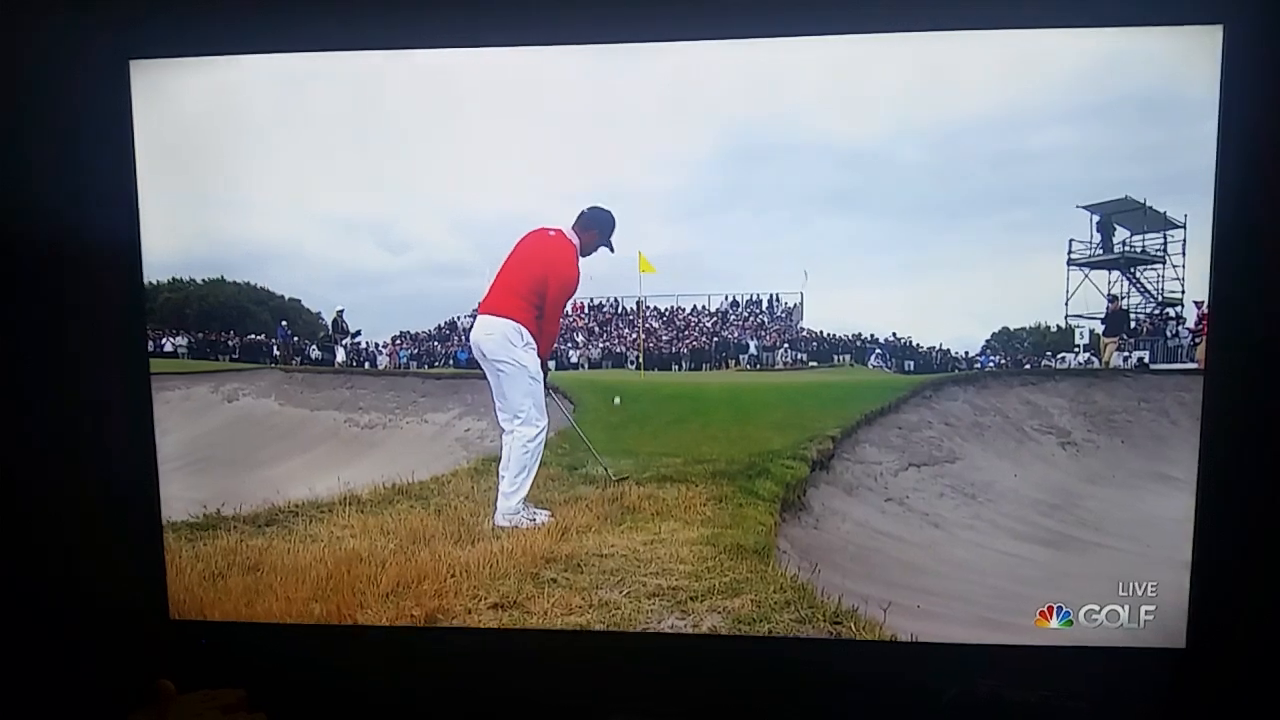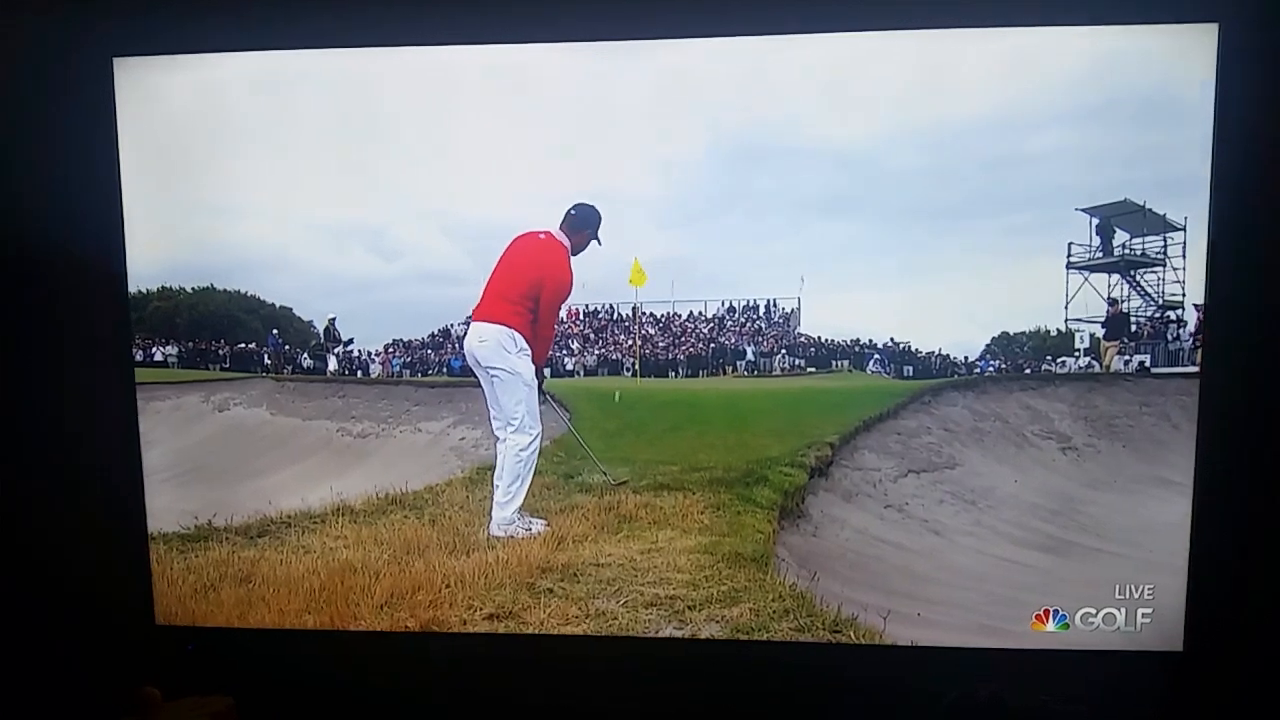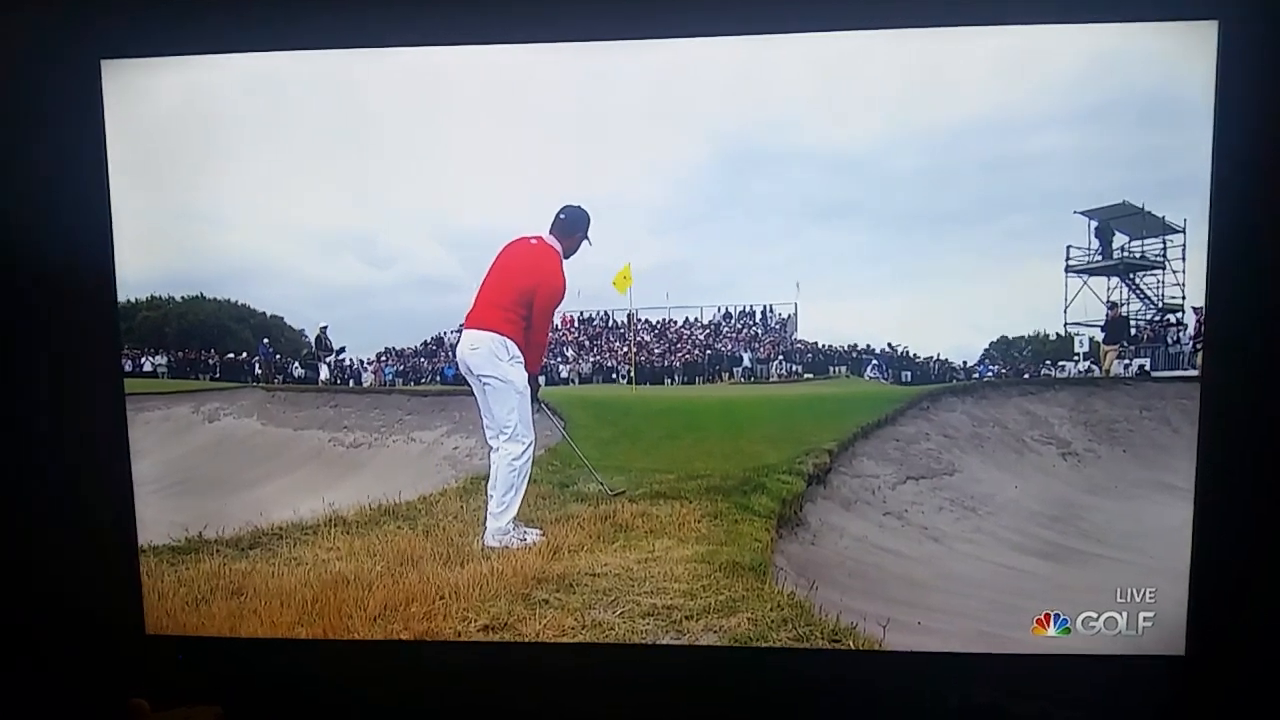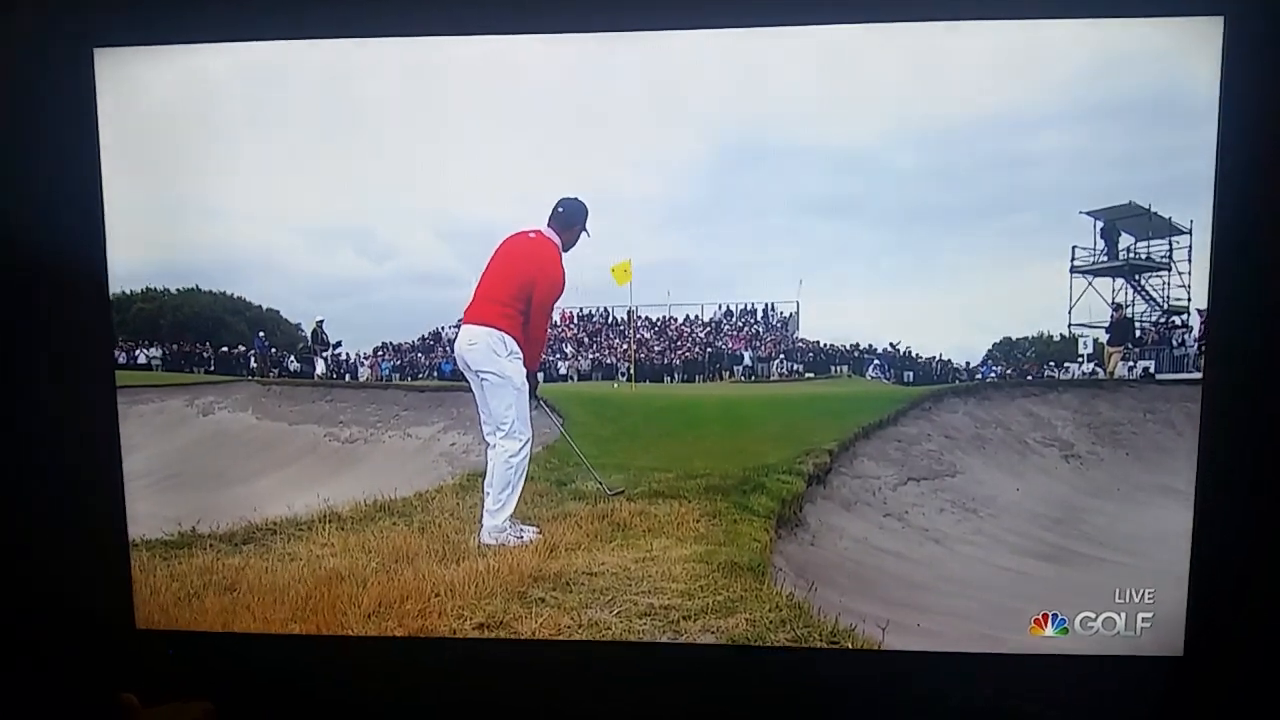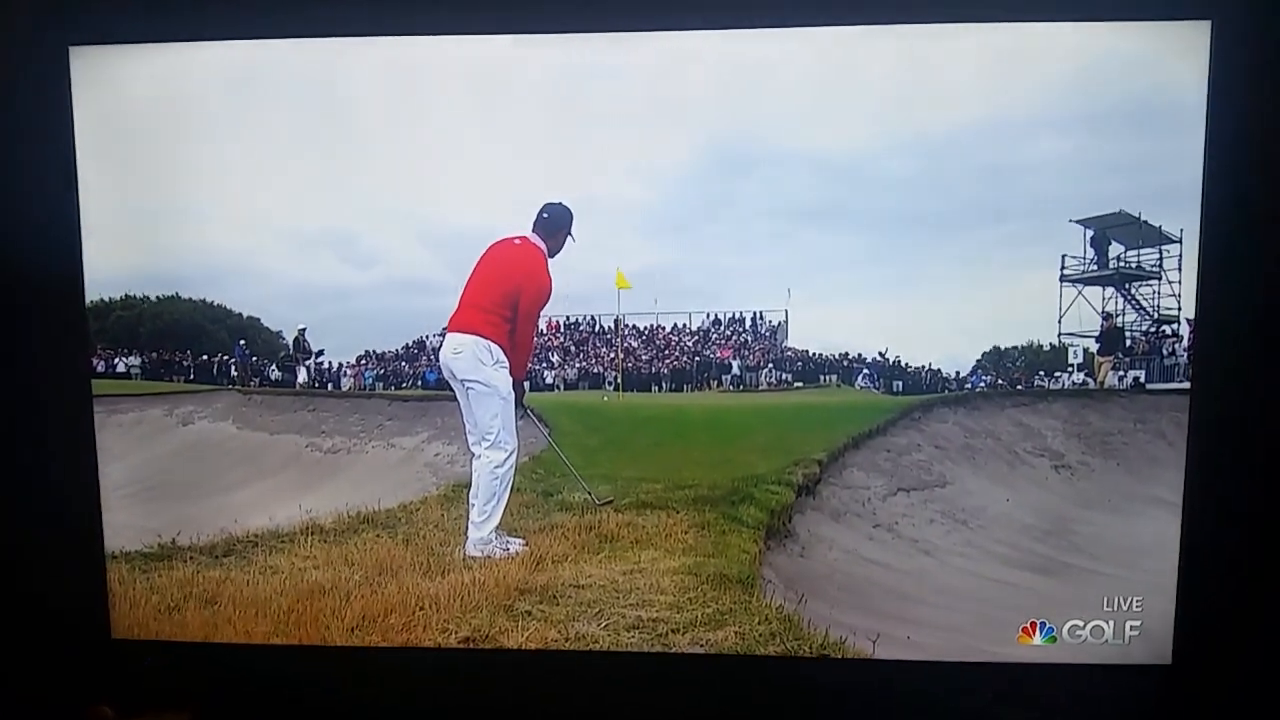
dt=0.3s
person 1, frame 1
left shoulder: (539, 236)
right shoulder: (567, 266)
right elbow: (550, 320)
left wrist: (537, 361)
right wrist: (542, 362)
left hip: (483, 329)
right hip: (509, 334)
left knee: (514, 424)
right knee: (532, 424)
left ankle: (511, 502)
right ankle: (509, 510)
person 1, frame 2
left shoulder: (527, 239)
right shoulder: (560, 269)
right elbow: (545, 324)
left wrist: (531, 366)
right wrist: (538, 368)
left hip: (476, 335)
right hip: (504, 341)
left knee: (508, 432)
right knee: (525, 432)
left ankle: (506, 512)
right ankle: (504, 520)
person 1, frame 3
left shoulder: (519, 245)
right shoulder: (552, 274)
right elbow: (538, 330)
left wrist: (525, 373)
right wrist: (532, 376)
left hip: (470, 342)
right hip: (496, 348)
left knee: (501, 440)
right knee: (518, 441)
left ankle: (500, 521)
right ankle: (499, 530)
person 1, frame 4
left shoulder: (518, 240)
right shoulder: (551, 268)
right elbow: (537, 325)
left wrist: (524, 369)
right wrist: (531, 371)
left hip: (468, 338)
right hip: (495, 344)
left knee: (499, 437)
right knee: (515, 437)
left ankle: (497, 519)
right ankle: (495, 527)
person 1, frame 5
left shoulder: (503, 246)
right shoulder: (537, 274)
right elbow: (523, 332)
left wrist: (511, 377)
right wrist: (518, 380)
left hip: (453, 346)
right hip: (481, 352)
left knee: (485, 448)
right knee: (500, 448)
left ankle: (482, 530)
right ankle: (481, 539)
